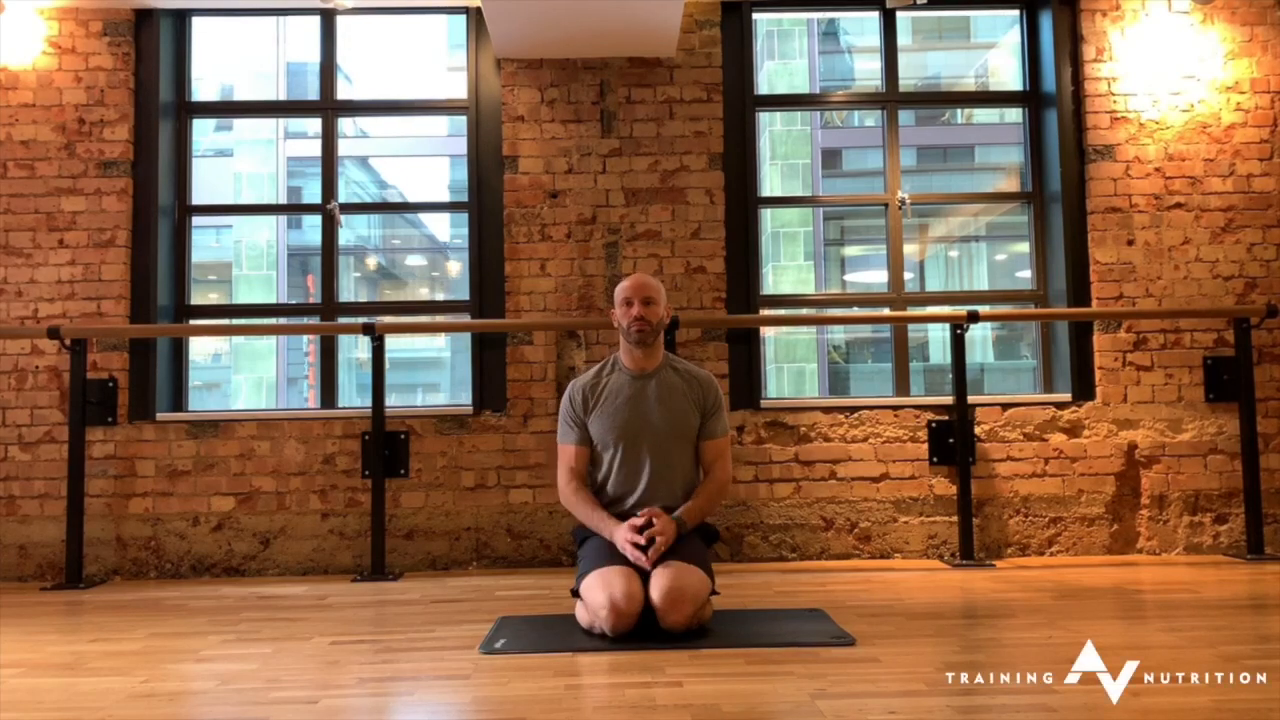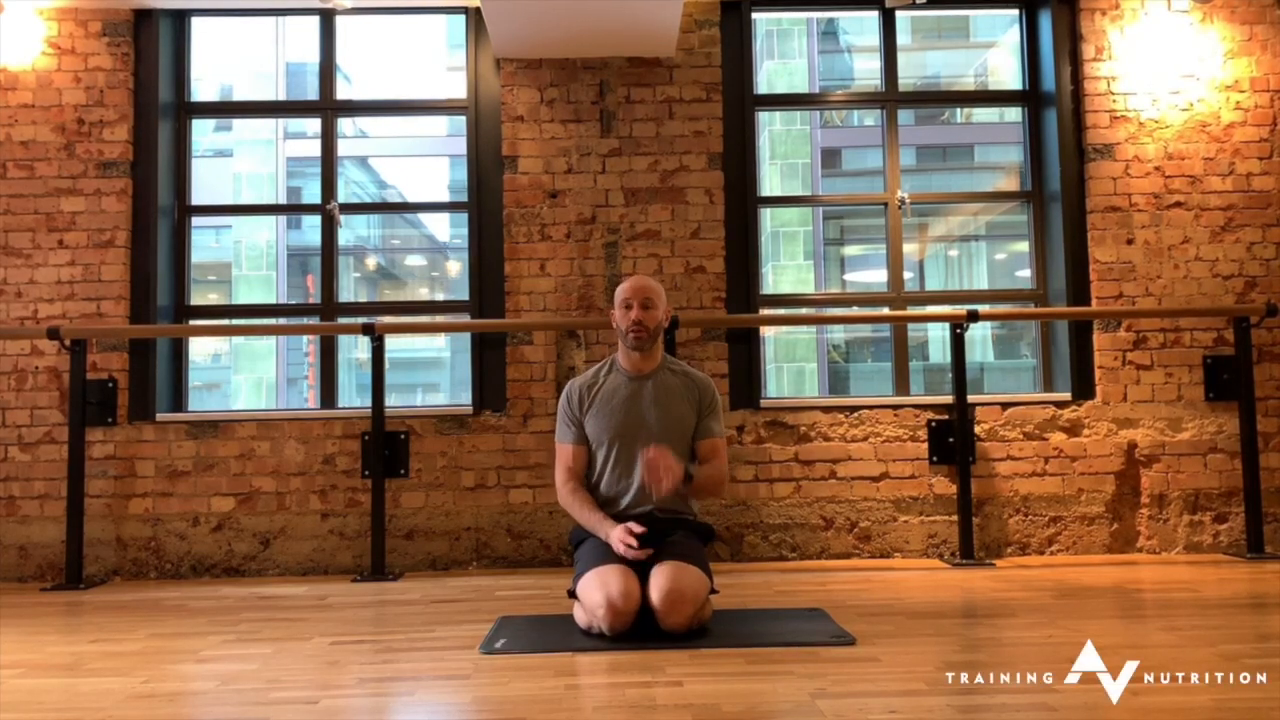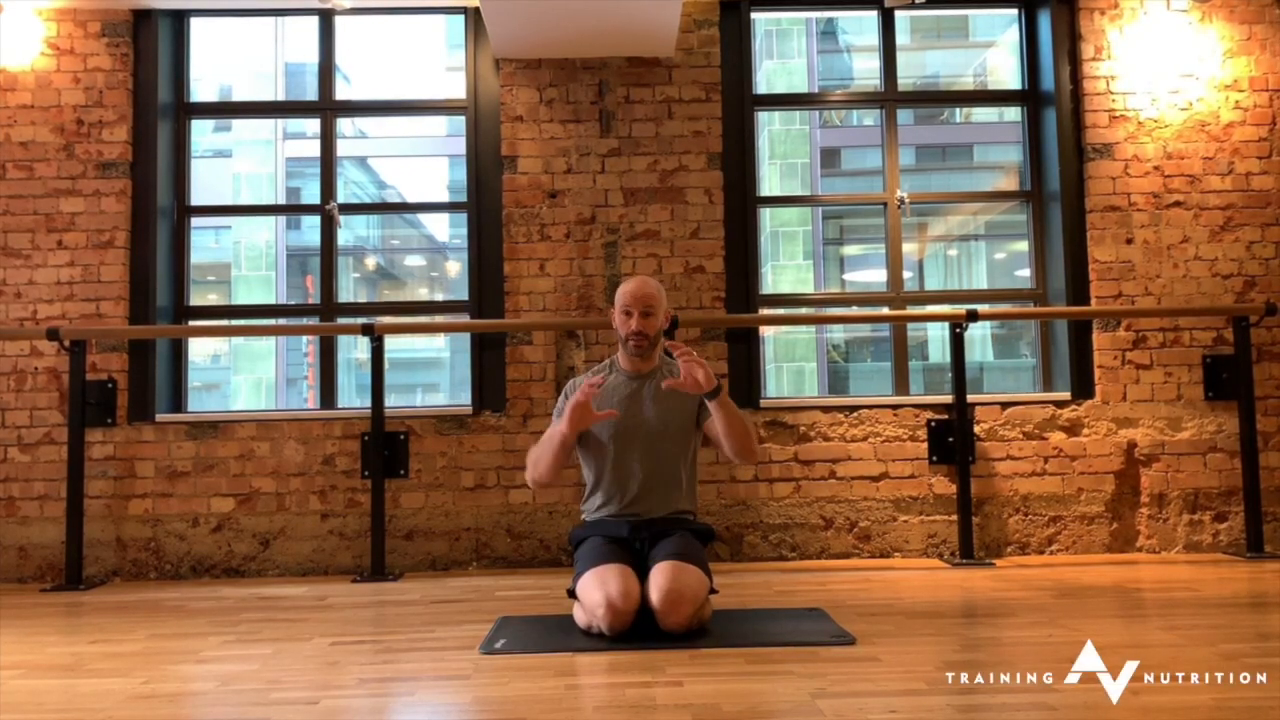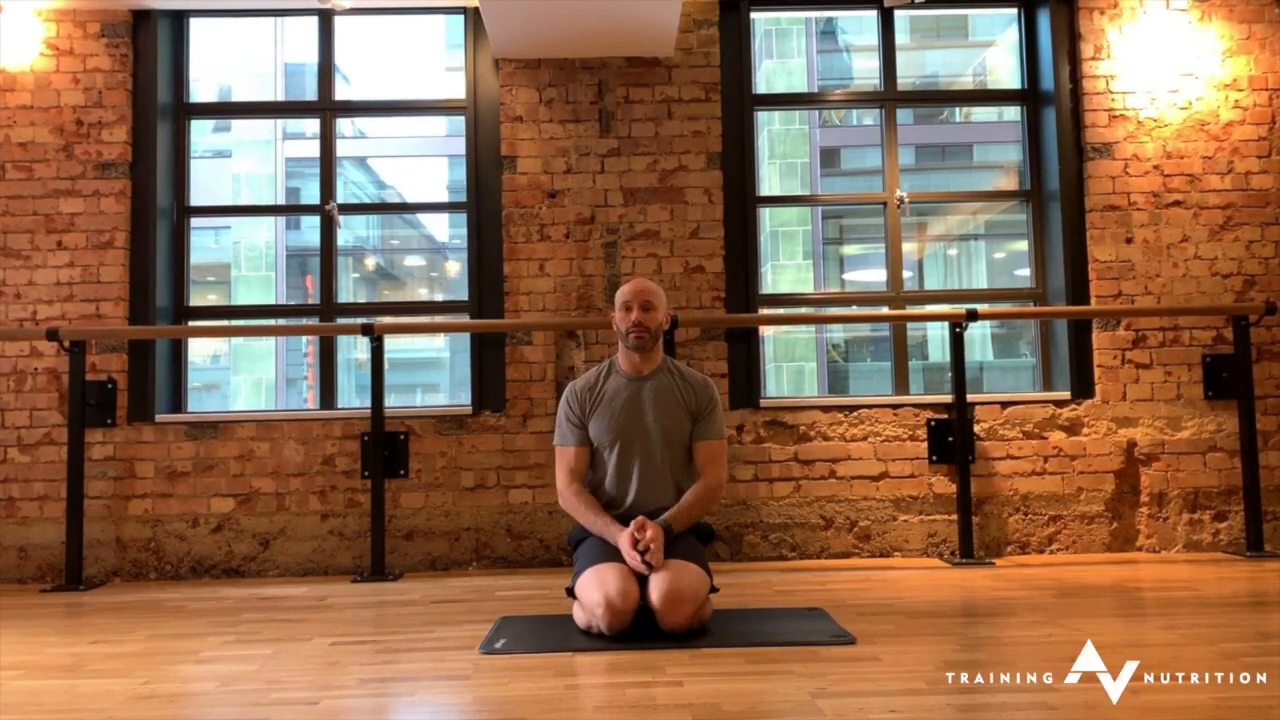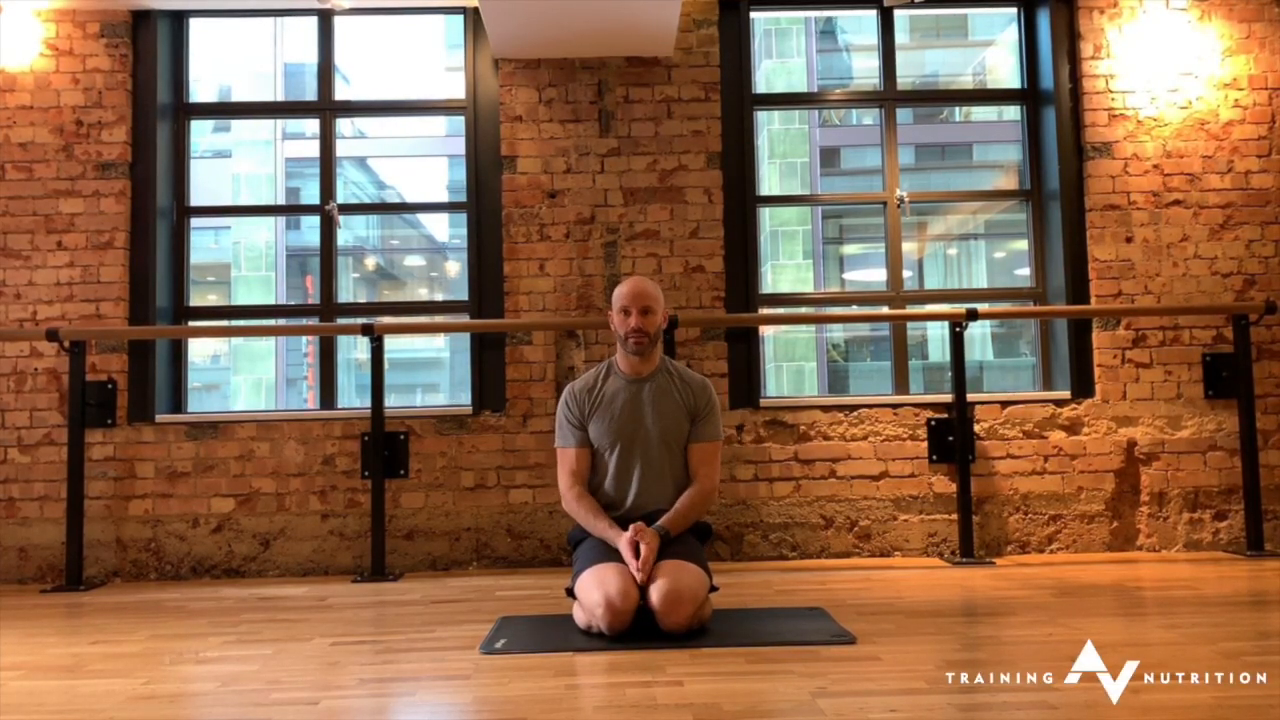
dt=1s
person 1, frame 1
left shoulder: (701, 386)
right shoulder: (583, 391)
left elbow: (718, 474)
right elbow: (570, 483)
left wrist: (675, 522)
right wrist: (615, 529)
left hip: (679, 529)
right hip: (608, 530)
left knee: (675, 608)
right knee: (616, 611)
right ankle: (588, 597)
person 1, frame 2
left shoulder: (698, 387)
right shoulder: (580, 391)
left elbow: (718, 476)
right elbow: (568, 483)
left wrist: (683, 475)
right wrist: (609, 529)
left hip: (675, 527)
right hip: (604, 529)
left knee: (675, 609)
right knee: (613, 610)
left ankle: (649, 593)
right ankle: (587, 595)
person 1, frame 3
left shoulder: (692, 387)
right shoulder: (580, 390)
left elbow: (746, 455)
right elbow: (536, 476)
left wrist: (714, 392)
right wrist: (566, 428)
left hip: (674, 527)
right hip: (604, 528)
left knee: (675, 608)
right knee: (613, 610)
left ankle: (653, 593)
right ankle: (588, 595)
person 1, frame 4
left shoulder: (698, 389)
right shoulder: (581, 393)
left elbow: (713, 479)
right elbow: (569, 487)
left wrist: (663, 527)
right wrist: (618, 534)
left hip: (676, 528)
right hip: (604, 530)
left knee: (675, 609)
right knee: (612, 610)
left ankle: (652, 591)
right ankle: (587, 596)
person 1, frame 5
left shoulder: (696, 390)
right shoulder: (579, 394)
left elbow: (705, 483)
right elbow: (572, 489)
left wrist: (657, 533)
right wrist: (618, 537)
left hip: (674, 529)
right hip: (603, 530)
left knee: (674, 609)
right knee: (612, 610)
right ankle: (587, 593)
